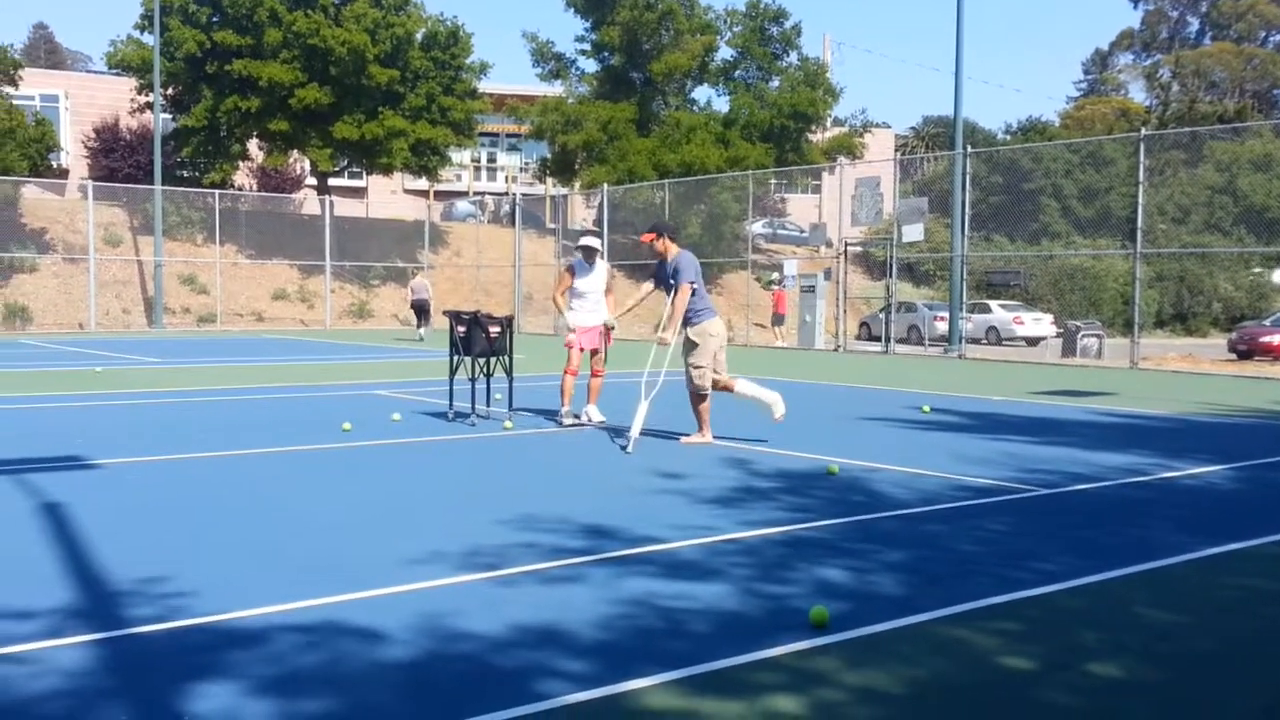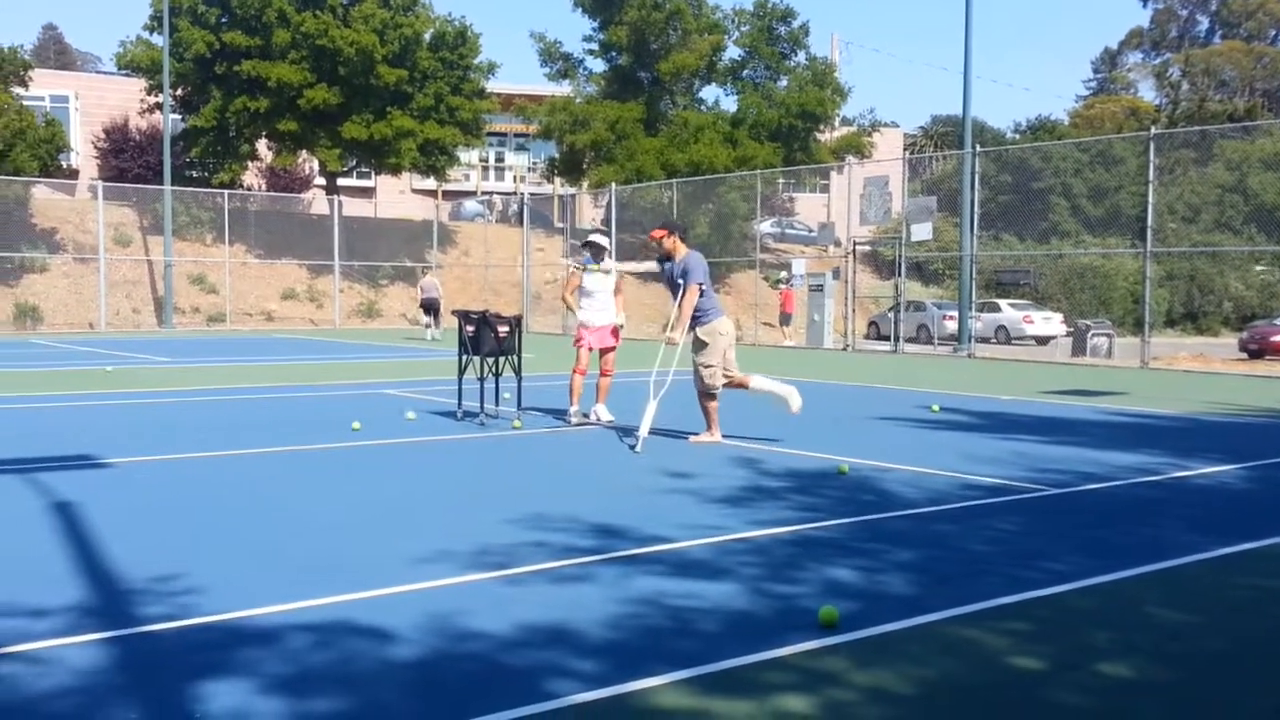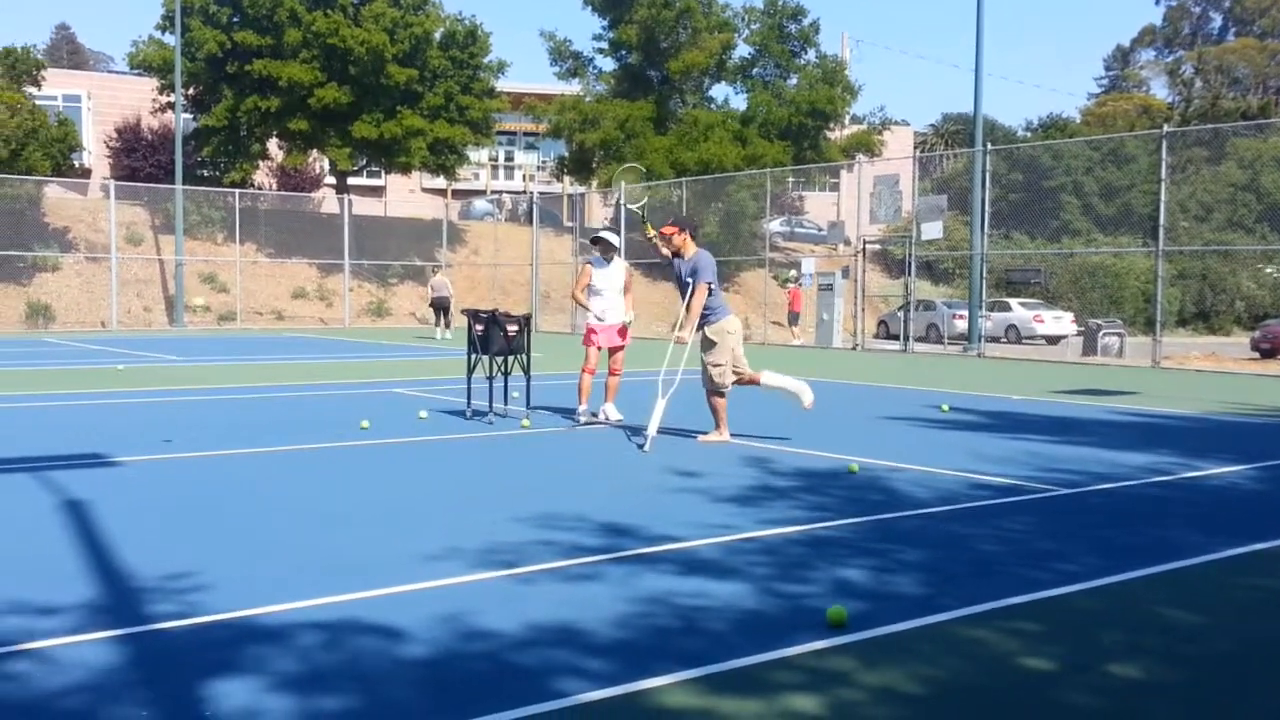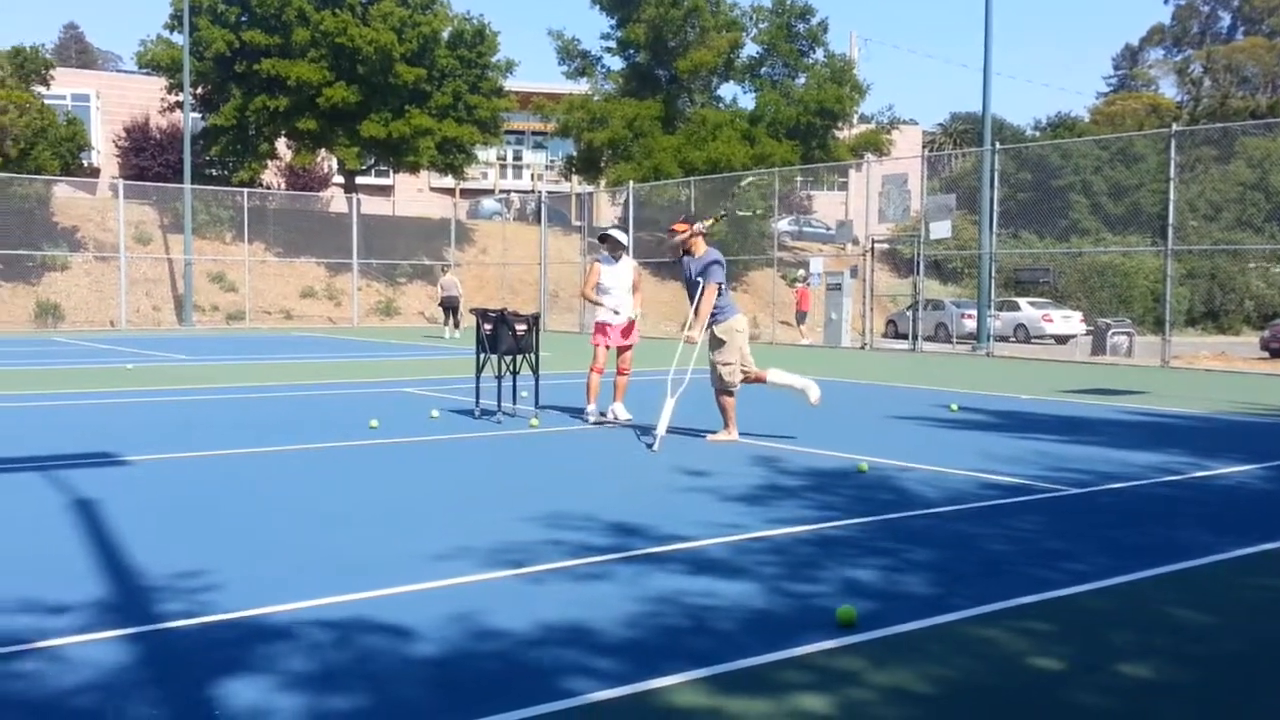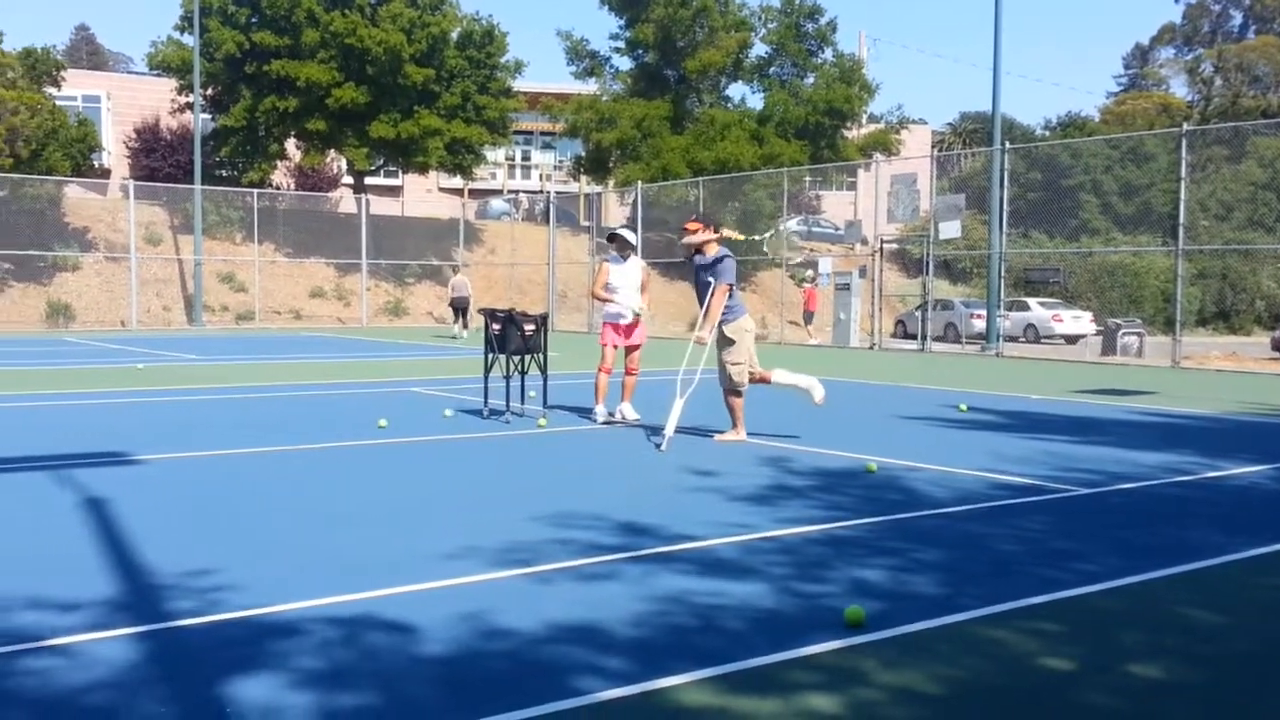
dt=0.1s
person 1, frame 1
left shoulder: (685, 260)
right shoulder: (663, 265)
left elbow: (682, 298)
right elbow: (647, 290)
left wrist: (669, 330)
right wrist: (621, 312)
left hip: (703, 327)
right hip: (704, 326)
left knee: (698, 384)
right knee: (719, 380)
left ankle: (704, 432)
right ankle: (767, 396)
person 1, frame 2
left shoulder: (694, 260)
right shoulder: (667, 263)
left elbow: (690, 298)
left wrist: (677, 331)
left hip: (712, 326)
right hip: (705, 329)
left knee: (706, 384)
right knee: (732, 378)
left ankle: (713, 432)
right ankle: (783, 391)
person 1, frame 3
left shoulder: (703, 259)
right shoulder: (676, 259)
left elbow: (699, 297)
right elbow: (663, 252)
left wrist: (686, 330)
right wrist: (658, 244)
left hip: (720, 325)
right hip: (713, 327)
left knee: (715, 382)
right knee: (742, 375)
left ankle: (721, 431)
right ankle: (793, 385)
person 1, frame 4
left shoulder: (712, 258)
right shoulder: (685, 256)
left elbow: (708, 296)
right elbow: (672, 242)
left wrist: (695, 329)
right wrist: (687, 235)
left hip: (727, 324)
right hip: (718, 327)
left knee: (723, 382)
right knee: (749, 373)
left ankle: (730, 430)
right ankle: (800, 383)
person 1, frame 5
left shoulder: (724, 258)
right shoulder: (696, 255)
left elbow: (719, 297)
right elbow: (685, 241)
left wrist: (706, 329)
right wrist: (717, 236)
left hip: (735, 324)
right hip: (725, 327)
left knee: (731, 382)
right knee: (753, 374)
left ankle: (738, 430)
right ankle: (805, 382)
person 2, frame 1
left shoulder: (605, 268)
right shoulder: (572, 268)
right elbow: (558, 294)
left wrist: (611, 315)
right wrist: (566, 315)
left hip: (600, 324)
right hip: (578, 324)
left knee: (598, 369)
right knee: (572, 367)
left ankle: (590, 408)
right ankle: (565, 410)
person 2, frame 2
left shoulder: (614, 268)
right shoulder: (581, 268)
right elbow: (566, 294)
left wrist: (620, 314)
right wrist: (578, 313)
left hip: (609, 324)
right hip: (587, 324)
left knee: (607, 368)
right knee: (581, 366)
left ankle: (599, 408)
right ankle: (574, 409)
person 2, frame 3
left shoulder: (624, 267)
right shoulder: (590, 266)
right elbow: (576, 292)
left wrist: (629, 312)
right wrist: (591, 308)
left hip: (618, 323)
right hip: (596, 323)
left knee: (616, 367)
right knee: (590, 365)
left ankle: (608, 407)
right ankle: (582, 408)
person 2, frame 4
left shoulder: (632, 265)
right shoulder: (599, 264)
left elbow: (637, 291)
right elbow: (586, 292)
left wrist: (636, 308)
right wrist: (605, 303)
left hip: (626, 322)
right hip: (605, 322)
left knee: (624, 367)
right knee: (598, 364)
left ankle: (617, 406)
right ankle: (591, 408)
person 2, frame 5
left shoulder: (640, 265)
right shoulder: (607, 264)
left elbow: (645, 291)
right elbow: (595, 291)
left wrist: (643, 305)
right wrist: (616, 299)
left hip: (635, 321)
right hip: (612, 321)
left knee: (633, 367)
right knee: (606, 364)
left ankle: (625, 406)
right ankle: (599, 408)
